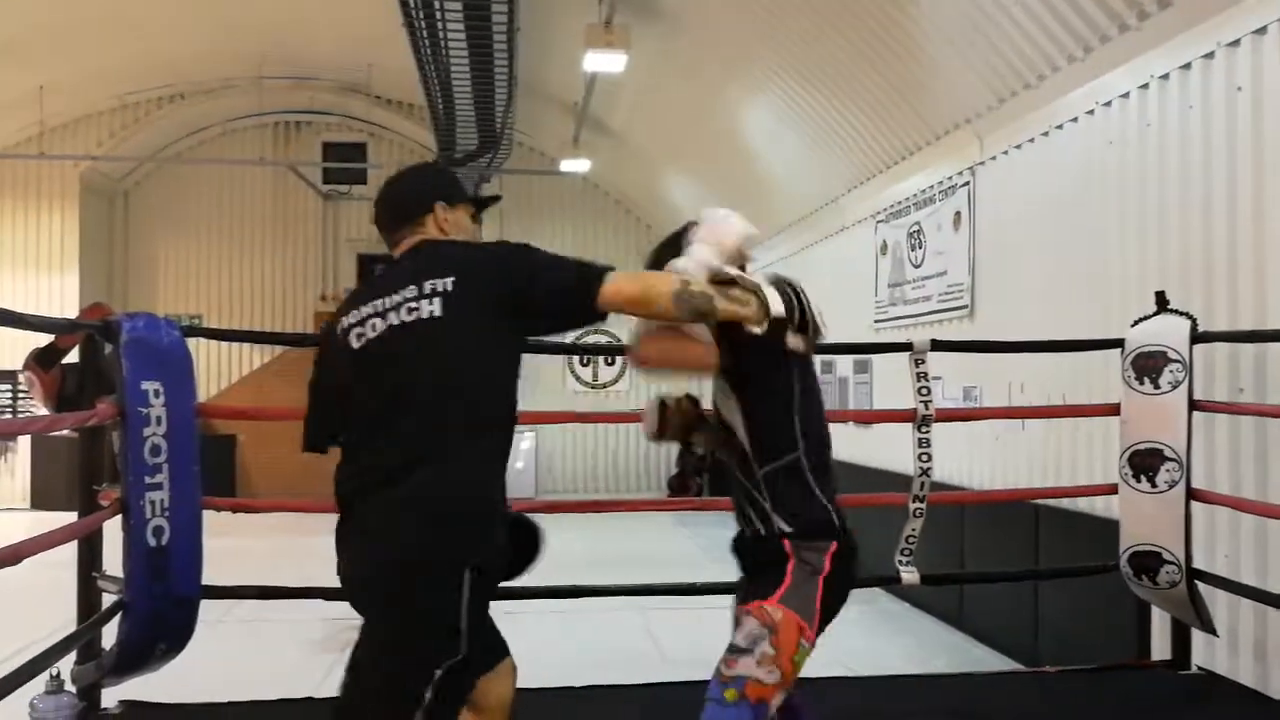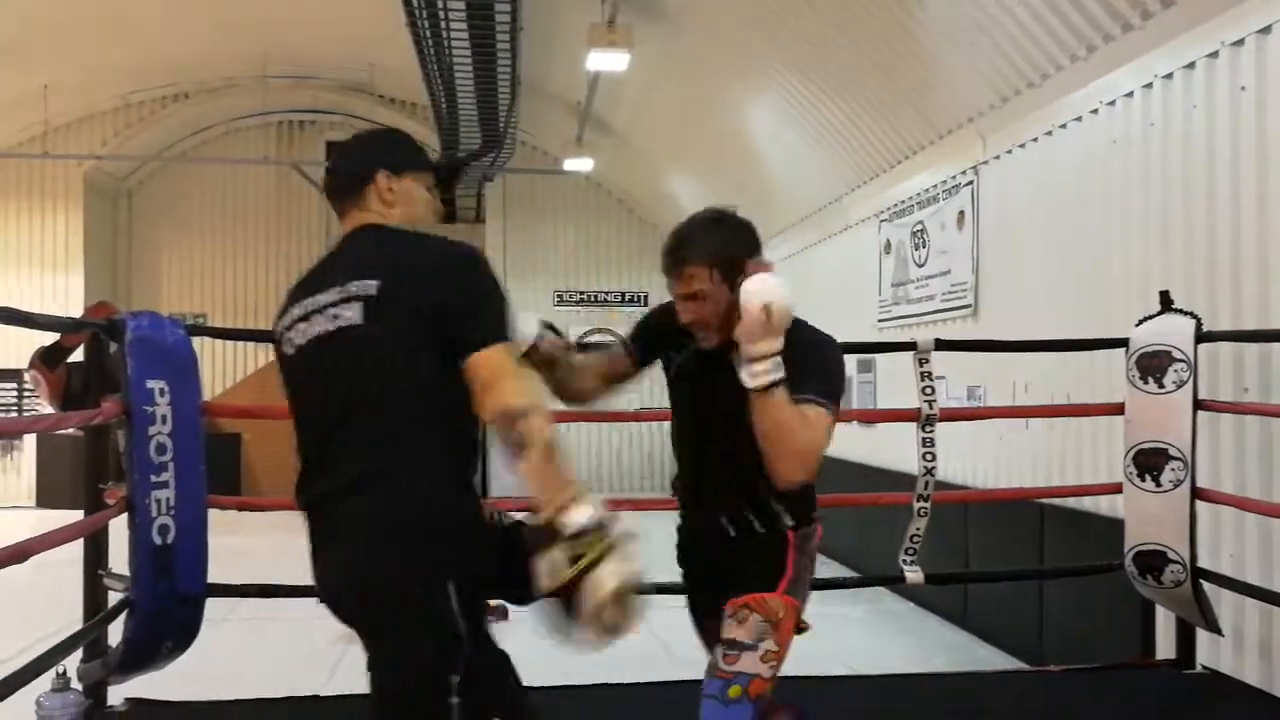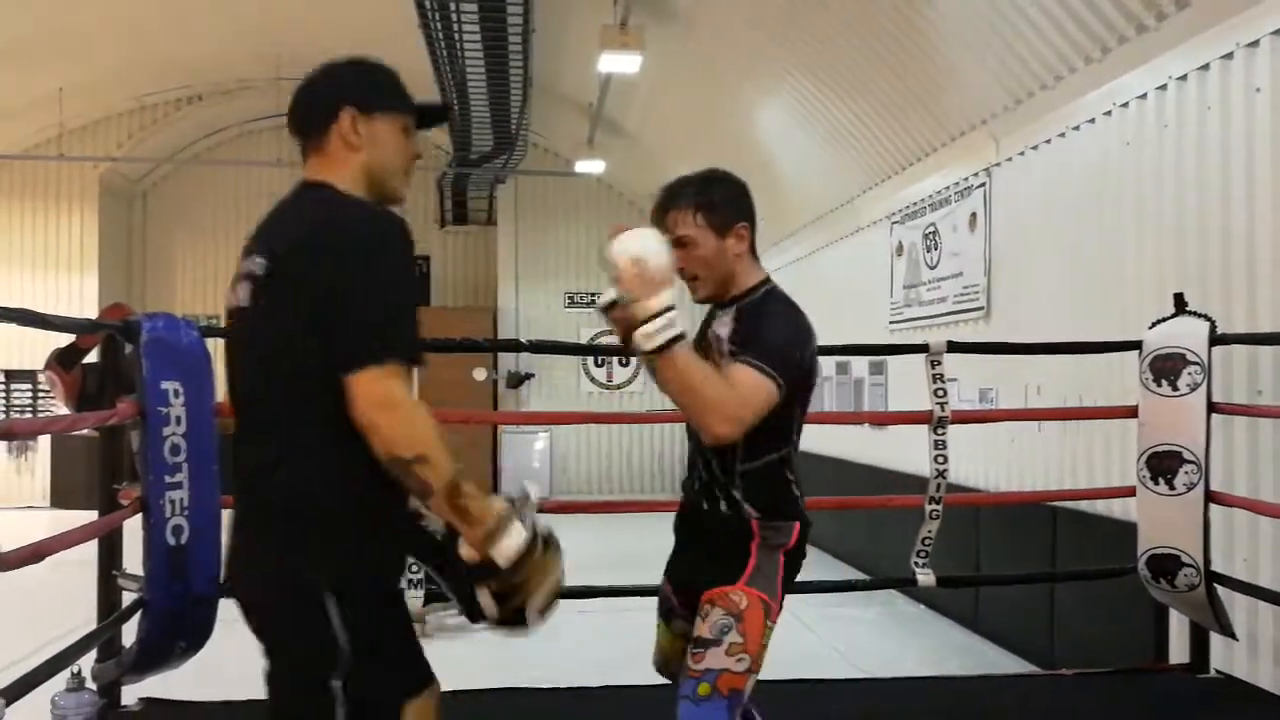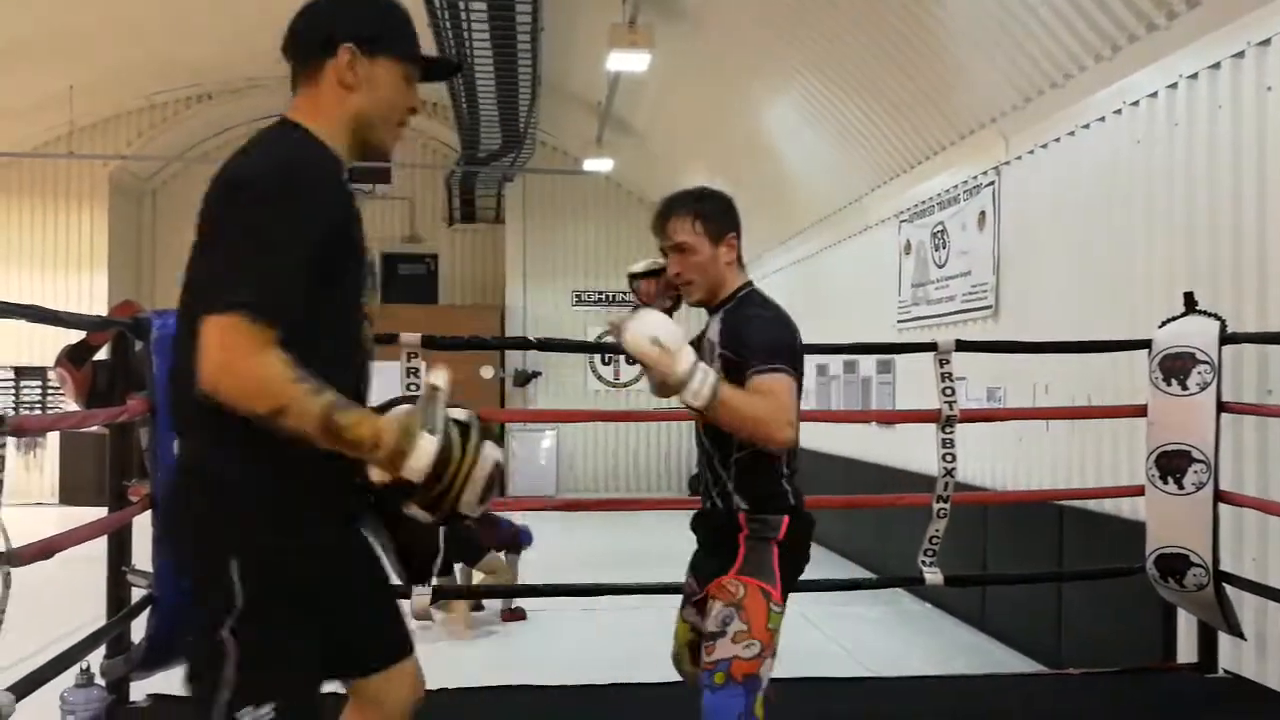
dt=0.2s
person 1, frame 1
left shoulder: (349, 320)
right shoulder: (490, 269)
left elbow: (327, 444)
right elbow: (636, 291)
right wrist: (752, 305)
left hip: (379, 540)
right hip: (436, 547)
person 1, frame 2
left shoulder: (301, 309)
right shoulder: (442, 267)
right elbow: (501, 387)
right wrist: (569, 516)
left hip: (348, 546)
right hip: (420, 548)
person 1, frame 3
left shoulder: (274, 244)
right shoulder: (364, 234)
right elbow: (384, 411)
right wrist: (490, 524)
left hip: (280, 544)
right hip: (323, 554)
person 1, frame 4
left shoulder: (295, 177)
right shoulder: (288, 180)
right elbow: (233, 367)
left wrist: (369, 445)
right wrist: (397, 446)
left hip: (305, 507)
right hip: (255, 519)
person 2, frame 1
left shoulder: (756, 333)
right shoulder: (738, 349)
left elbow: (649, 350)
left wrist: (694, 266)
right wrist: (692, 424)
left hip: (804, 556)
right hip: (772, 550)
person 2, frame 2
left shoulder: (813, 353)
right shoulder: (671, 328)
left elbow: (791, 469)
right elbow: (585, 384)
left wrist: (761, 358)
right wrist: (544, 349)
left hip: (773, 547)
right hip: (704, 542)
person 2, frame 3
left shoulder: (778, 325)
right shoulder: (714, 306)
left elbow: (721, 421)
left wrist: (654, 322)
right wrist: (642, 330)
left hip: (756, 539)
right hip: (701, 525)
right knee: (675, 662)
person 2, frame 4
left shoulder: (761, 323)
right shoulder: (722, 318)
left elbow: (777, 430)
left wrist: (686, 373)
left hip: (759, 535)
right hip: (723, 527)
right knee: (692, 657)
